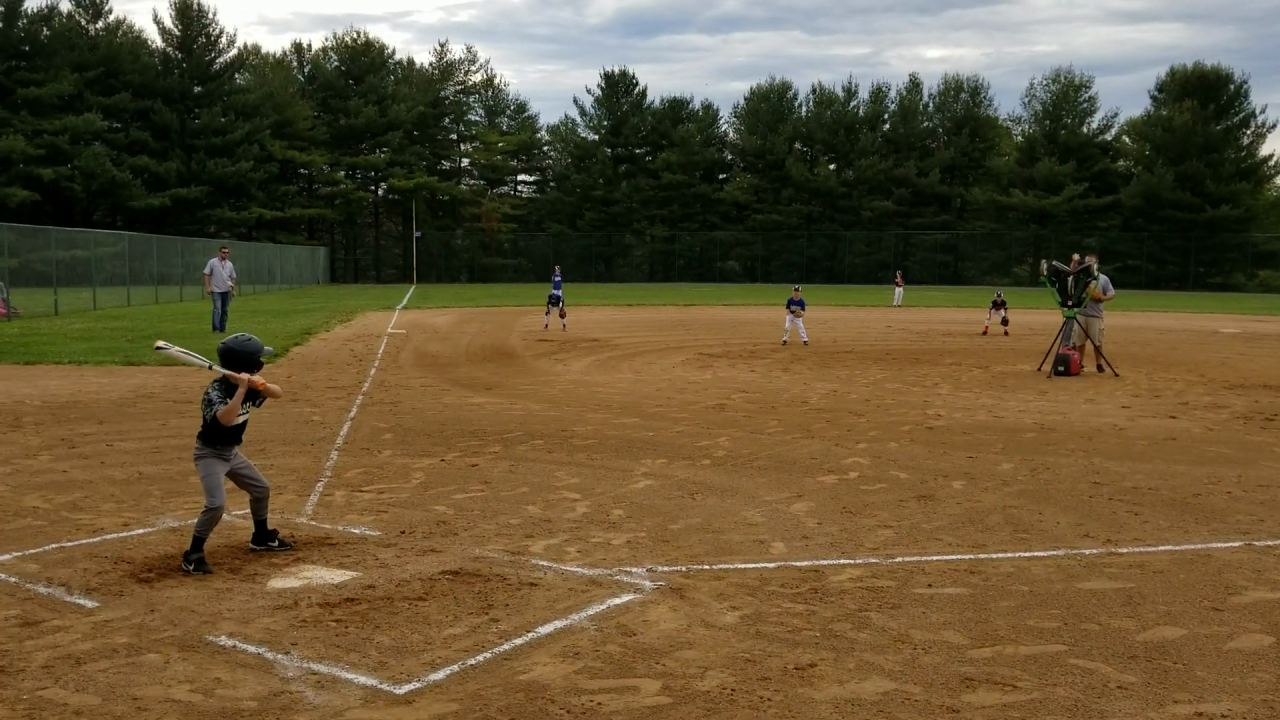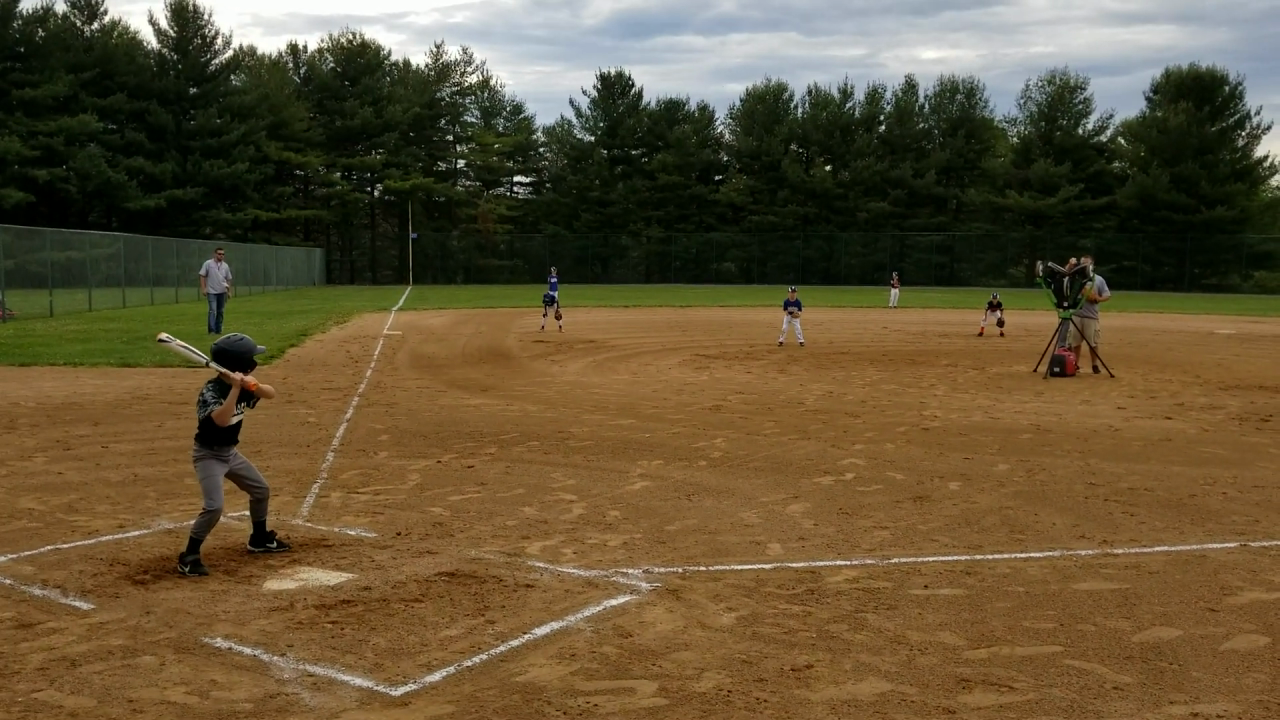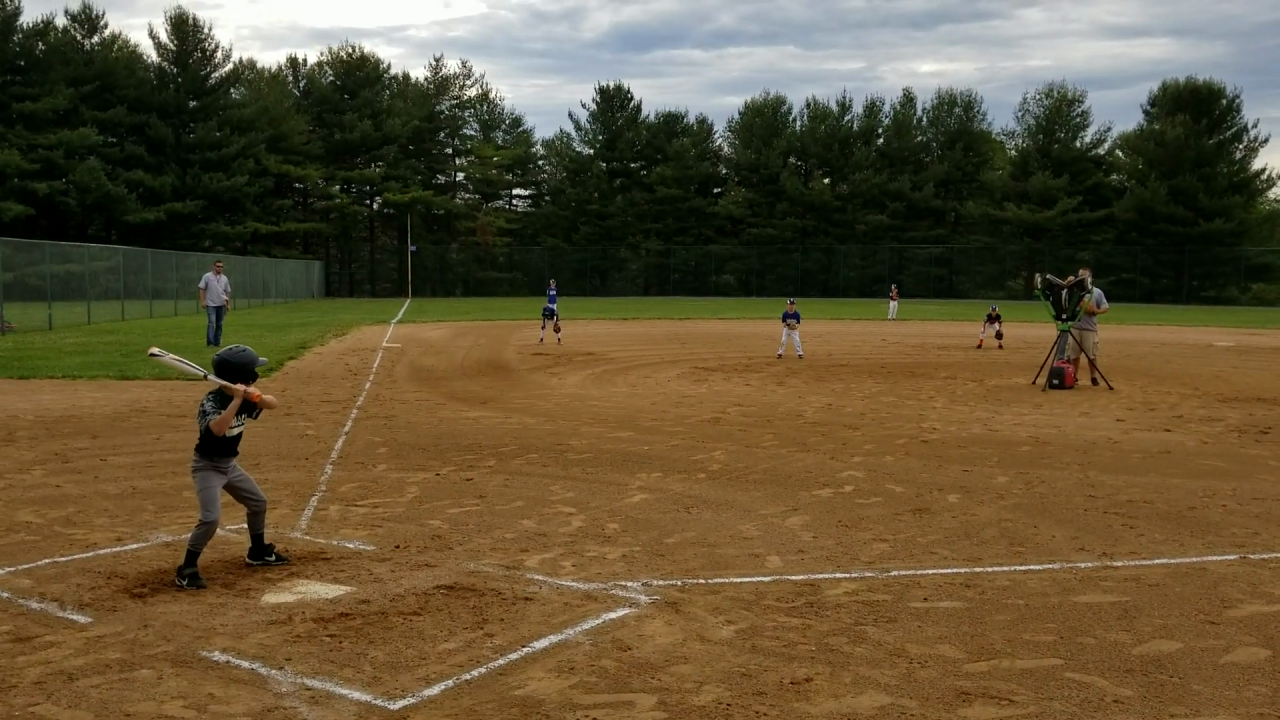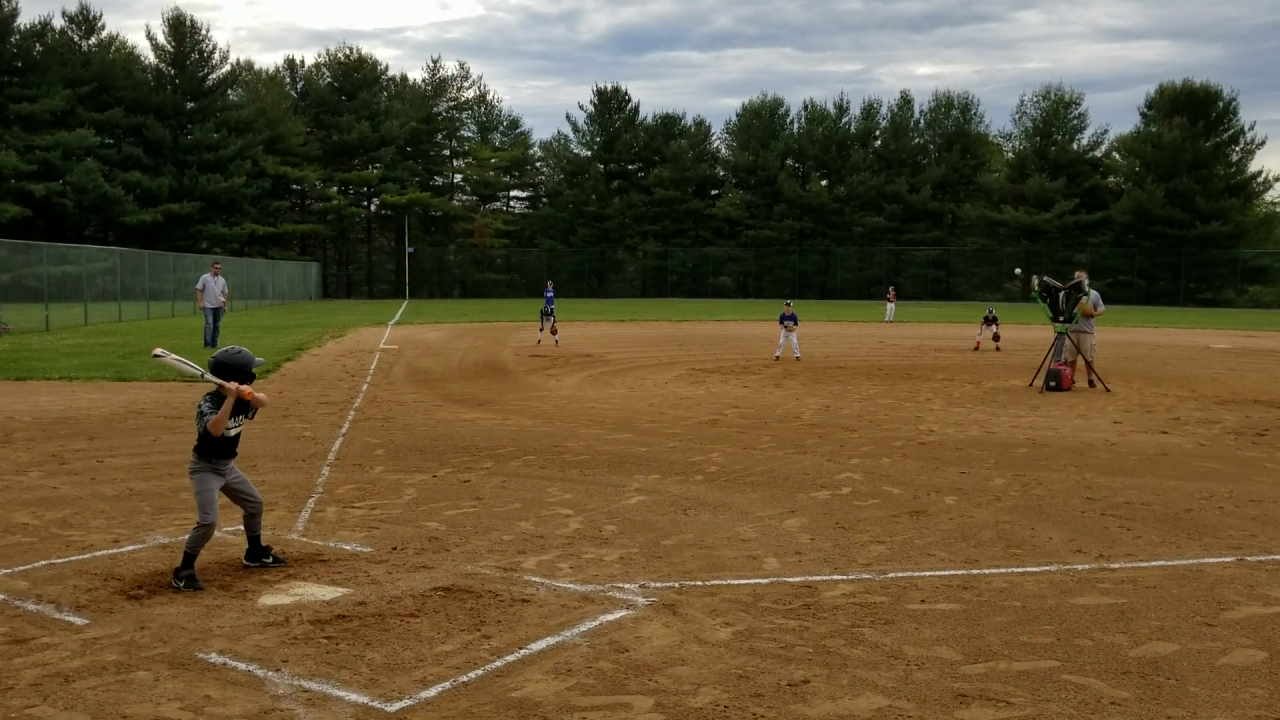
dt=0.4s
person 1, frame 1
left shoulder: (247, 385)
right shoulder: (215, 390)
left elbow: (278, 393)
right elbow: (226, 419)
left wrist: (261, 384)
right wrist: (241, 389)
left hip: (231, 452)
right hip: (209, 453)
left knee: (261, 489)
right knee: (216, 504)
left ankle: (262, 537)
right ankle: (193, 555)
person 1, frame 2
left shoulder: (242, 386)
right shoulder: (210, 391)
left elbow: (271, 393)
right elbow: (221, 420)
left wrist: (255, 386)
right wrist: (235, 389)
left hip: (230, 452)
right hip: (208, 455)
left knee: (261, 490)
right knee: (214, 506)
left ankle: (259, 539)
right ankle: (189, 556)
person 1, frame 3
left shoulder: (245, 398)
right shoulder: (211, 402)
left elbow: (274, 403)
right elbow: (218, 429)
left wrist: (257, 396)
right wrist: (237, 400)
left hip: (230, 464)
right hip: (207, 466)
left knee: (258, 503)
right knee: (210, 518)
left ankle: (258, 552)
right ankle: (187, 569)
person 1, frame 4
left shoulder: (242, 398)
right shoulder: (209, 402)
left elbow: (264, 401)
right elbow: (215, 430)
left wrist: (249, 395)
right wrist: (230, 398)
left hip: (227, 466)
right hip: (205, 468)
left knee: (255, 505)
right knee: (208, 521)
left ankle: (255, 553)
right ankle: (184, 571)
